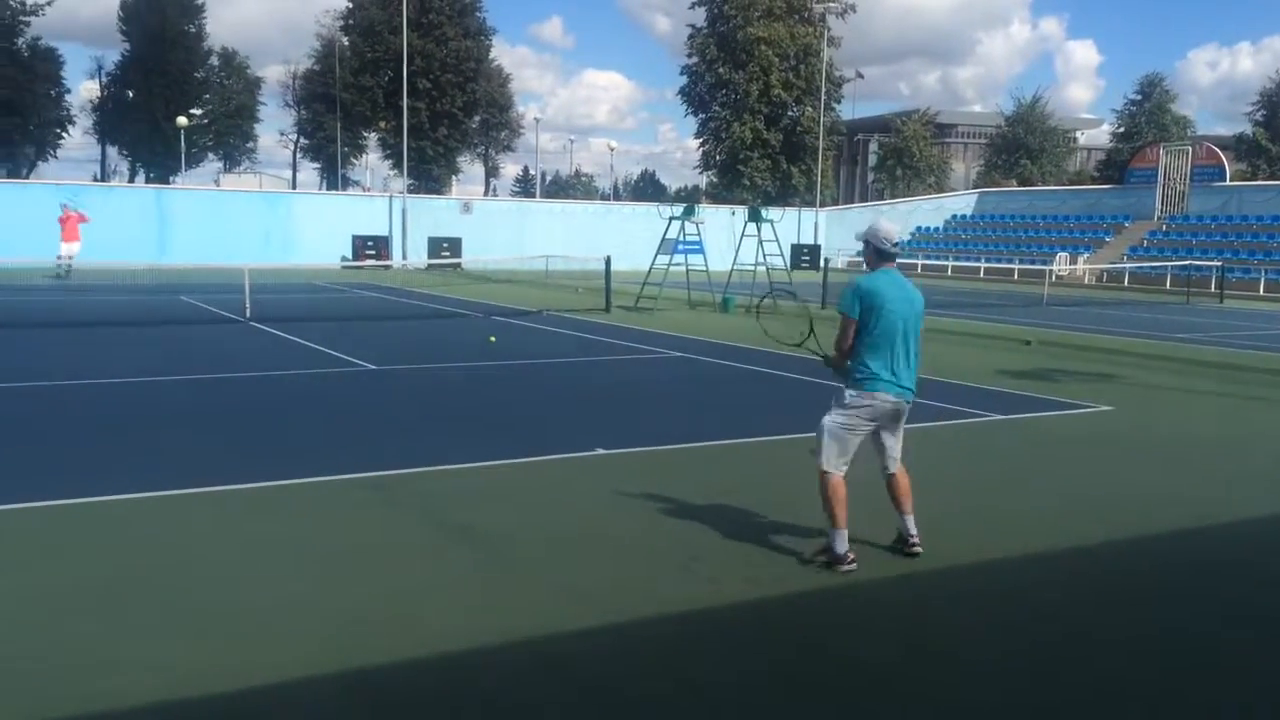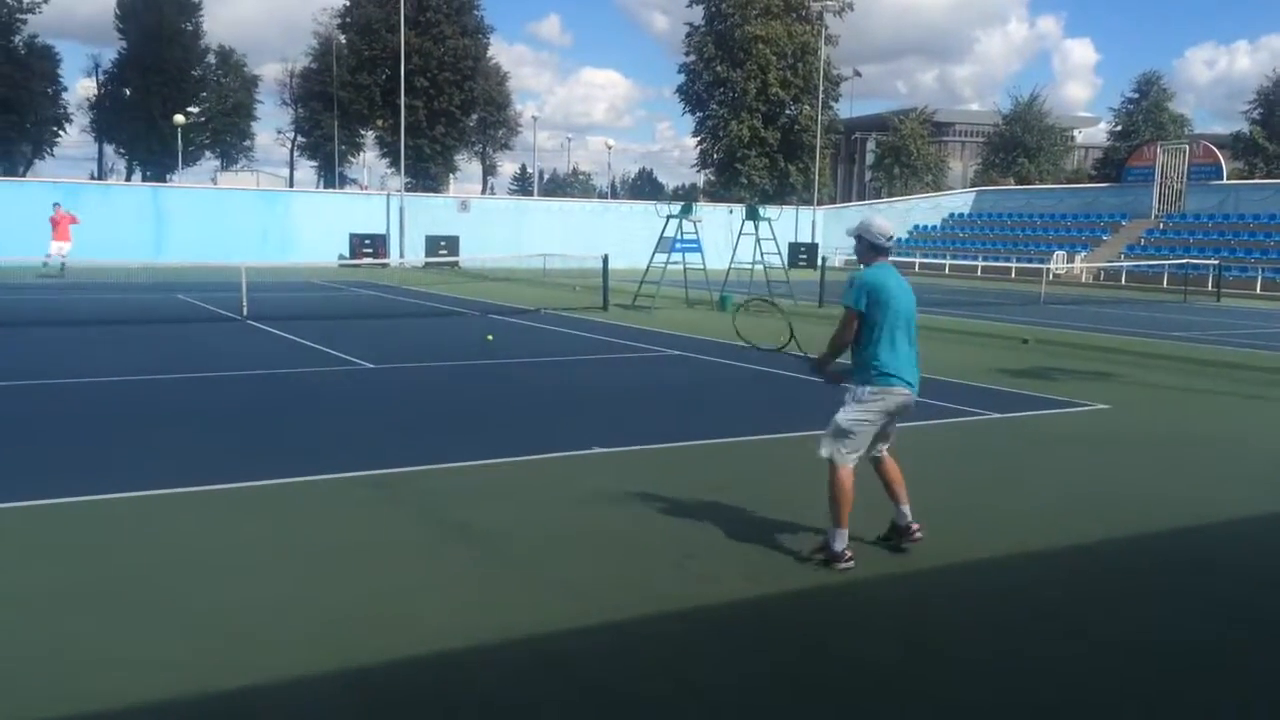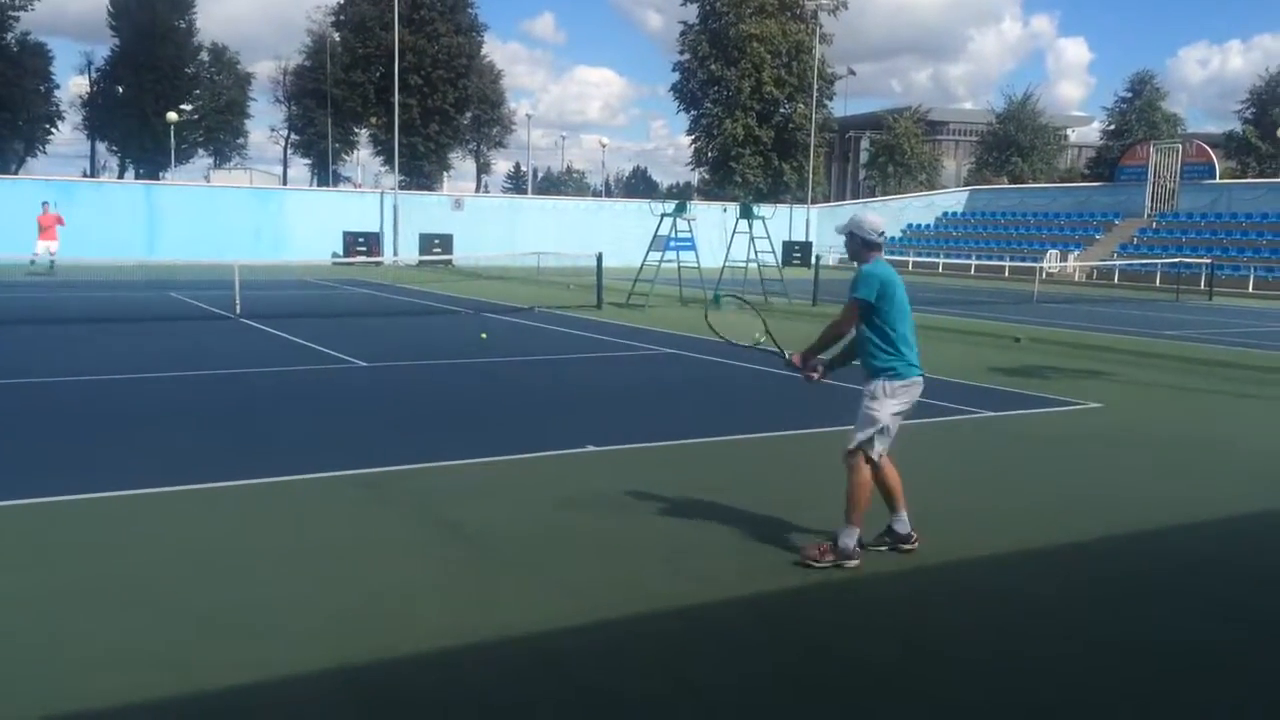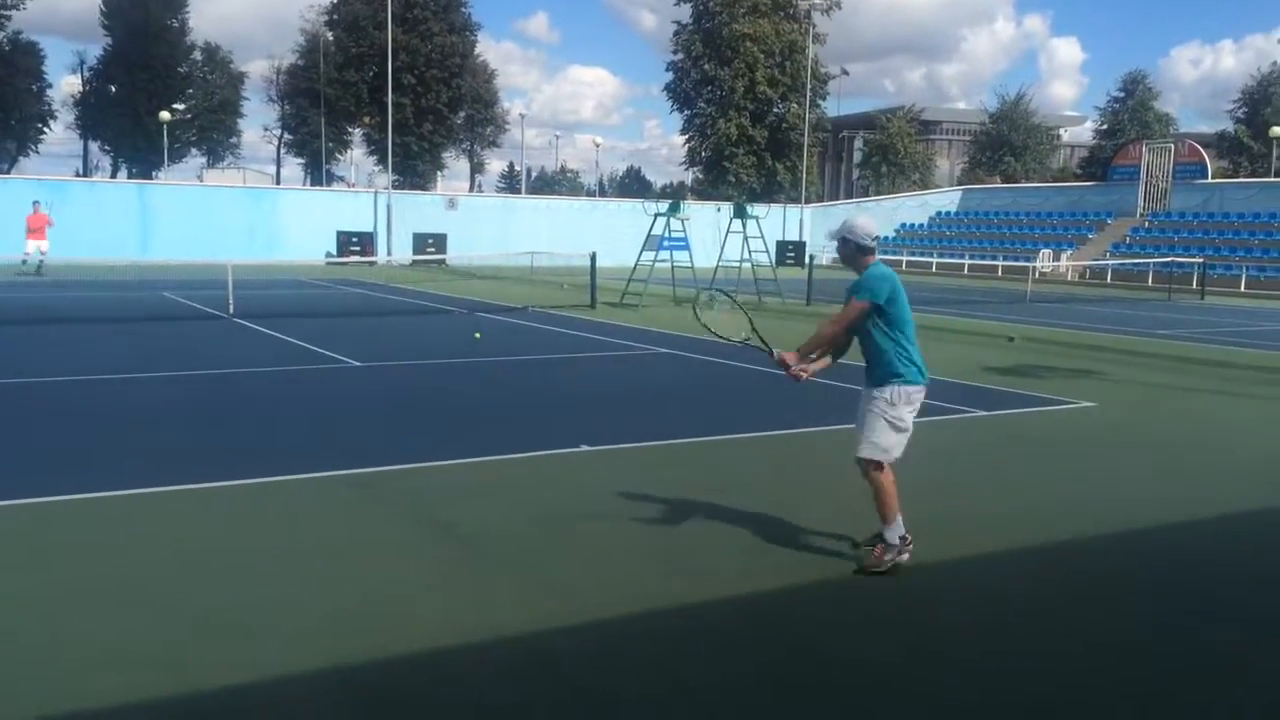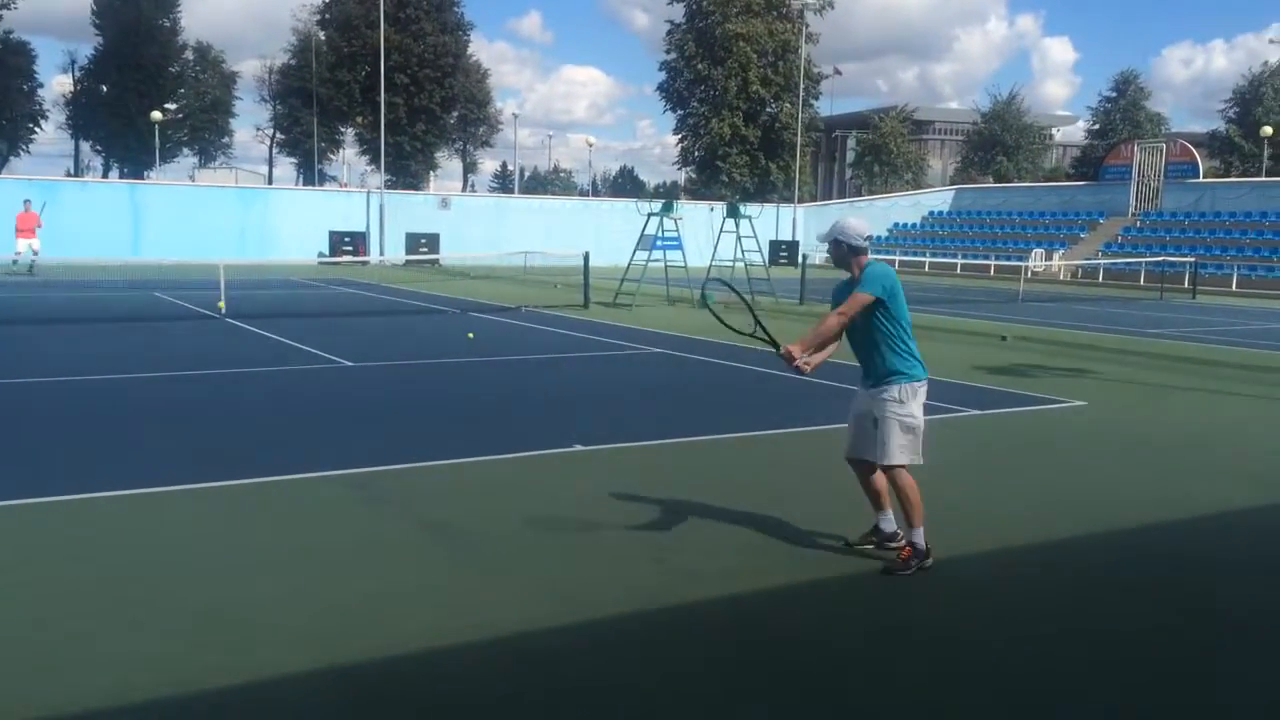
dt=0.1s
person 1, frame 1
left shoulder: (861, 286)
right shoulder: (915, 294)
left elbow: (844, 344)
left wrist: (838, 362)
left hip: (865, 390)
right hip: (903, 392)
left knee: (830, 467)
right knee: (893, 464)
left ankle: (841, 550)
right ankle: (909, 534)
person 1, frame 2
left shoulder: (863, 280)
right shoulder: (899, 283)
left elbow: (847, 334)
left wrist: (825, 361)
right wrist: (848, 369)
left hip: (877, 386)
right hip: (903, 384)
left knee: (839, 460)
right knee: (877, 451)
left ankle: (837, 547)
right ankle: (906, 522)
person 1, frame 3
left shoulder: (869, 274)
right shoulder: (884, 275)
left elbow: (842, 326)
right elbow: (865, 336)
left wrist: (805, 355)
right wrist: (827, 366)
left hip: (890, 380)
right hip: (899, 377)
left knee: (859, 456)
right knee: (874, 452)
left ankle: (846, 546)
right ankle: (902, 530)
person 1, frame 4
left shoulder: (880, 277)
right shoulder: (861, 284)
left elbow: (840, 324)
right elbow: (840, 340)
left wrist: (795, 353)
right wrist: (811, 366)
left hip: (900, 386)
right hip: (879, 384)
left knee: (873, 461)
right knee: (868, 460)
left ankle: (895, 546)
right ankle: (896, 533)
person 1, frame 5
left shoulder: (879, 273)
right shoulder: (844, 288)
left elbow: (841, 317)
right elbow: (835, 332)
left wrist: (799, 347)
right wrist: (811, 358)
left hip: (901, 384)
right hip: (873, 384)
left knee: (893, 465)
right knee: (858, 458)
left ankle: (919, 547)
right ankle: (887, 528)
